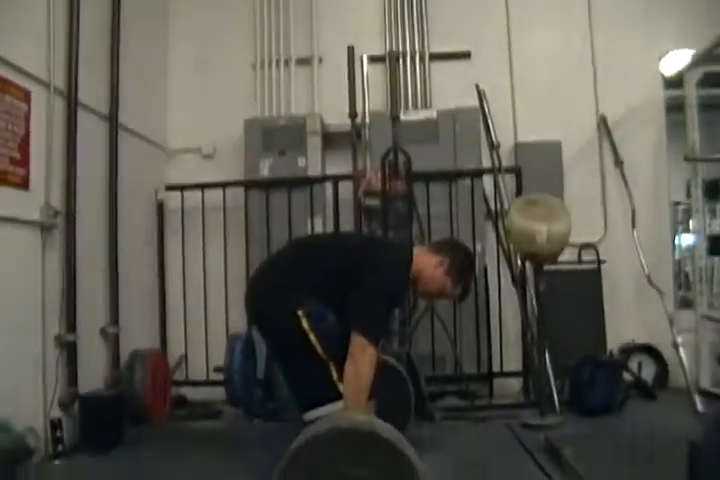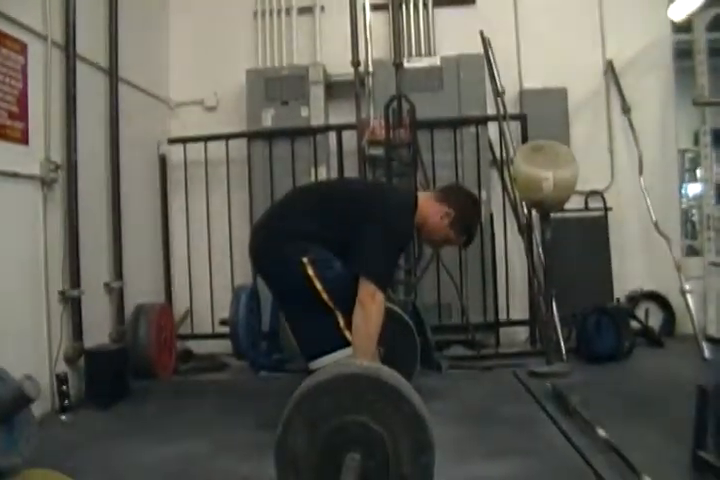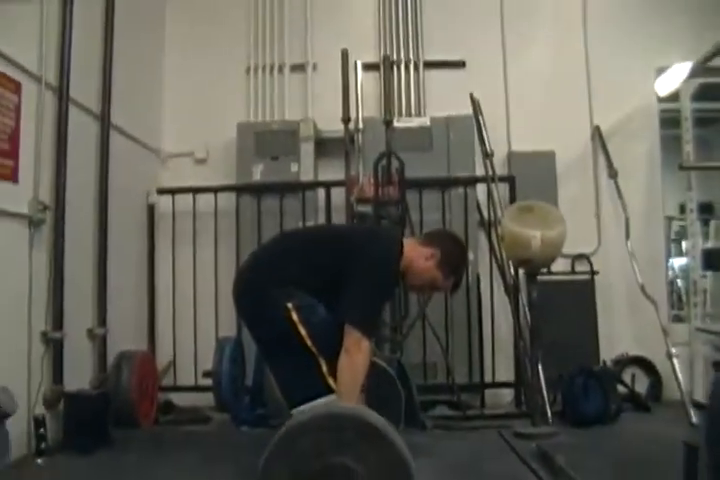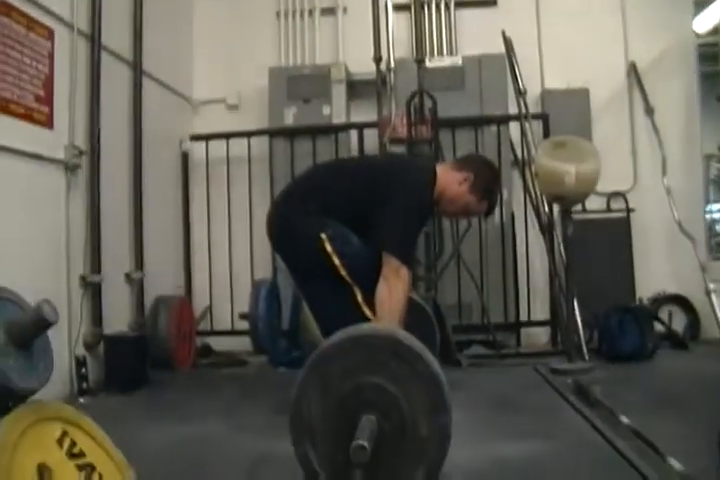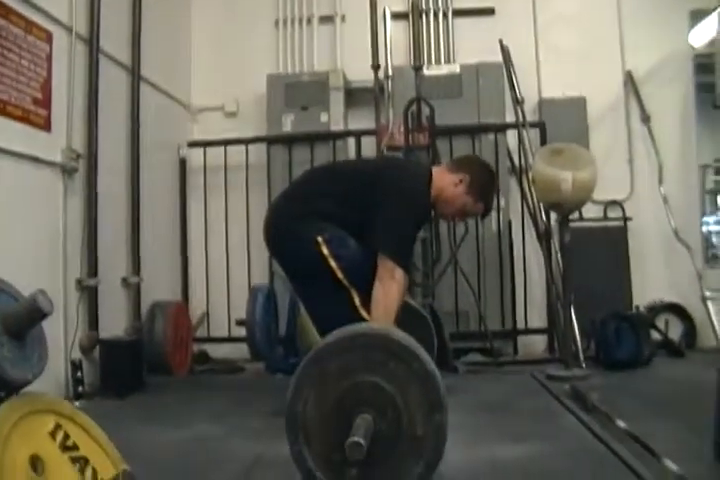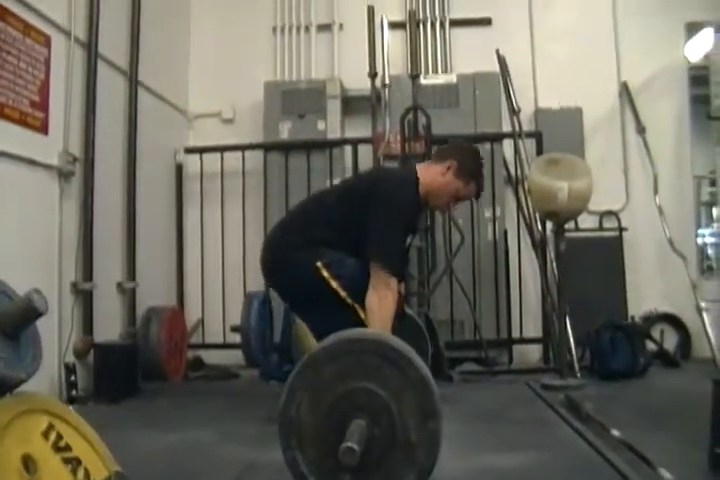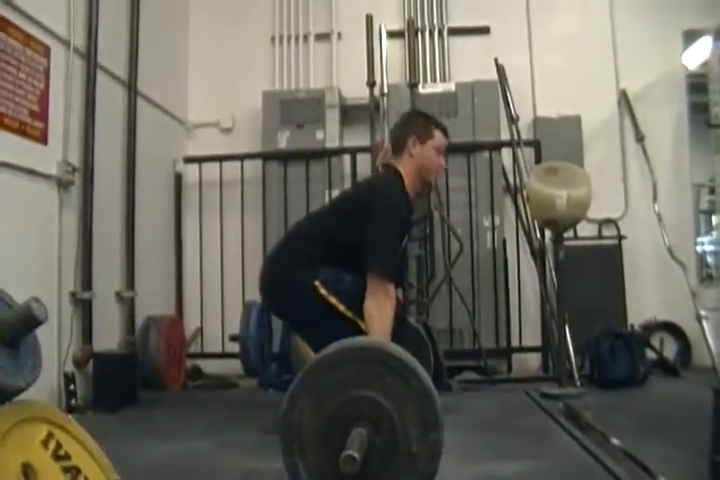
dt=0.4s
person 1, frame 1
left shoulder: (393, 262)
right shoulder: (389, 270)
left elbow: (362, 347)
right elbow: (361, 352)
left hip: (279, 291)
right hip: (279, 293)
right knee: (337, 395)
person 1, frame 2
left shoulder: (397, 207)
right shoulder: (393, 216)
right elbow: (370, 298)
left hip: (283, 239)
right hip: (282, 241)
right knee: (342, 341)
person 1, frame 3
left shoulder: (383, 252)
right shoulder: (379, 260)
left elbow: (356, 341)
right elbow: (355, 345)
left hip: (267, 285)
right hip: (268, 286)
right knee: (324, 390)
person 1, frame 4
left shoulder: (417, 181)
right shoulder: (413, 188)
left elbow: (397, 270)
right elbow: (393, 274)
left hip: (299, 218)
right hip: (301, 218)
right knee: (362, 323)
person 1, frame 5
left shoulder: (414, 187)
right shoulder: (409, 190)
left elbow: (395, 272)
right elbow: (388, 276)
left hip: (296, 222)
right hip: (298, 222)
left knee: (351, 323)
person 1, frame 6
left shoulder: (403, 192)
right shoulder: (398, 194)
left elbow: (390, 281)
right elbow: (381, 285)
left hip: (292, 252)
right hip: (297, 252)
person 1, frame 7
left shoulder: (390, 194)
right shoulder: (388, 198)
left elbow: (387, 288)
right elbow: (379, 290)
left hip: (290, 275)
right hip: (296, 274)
